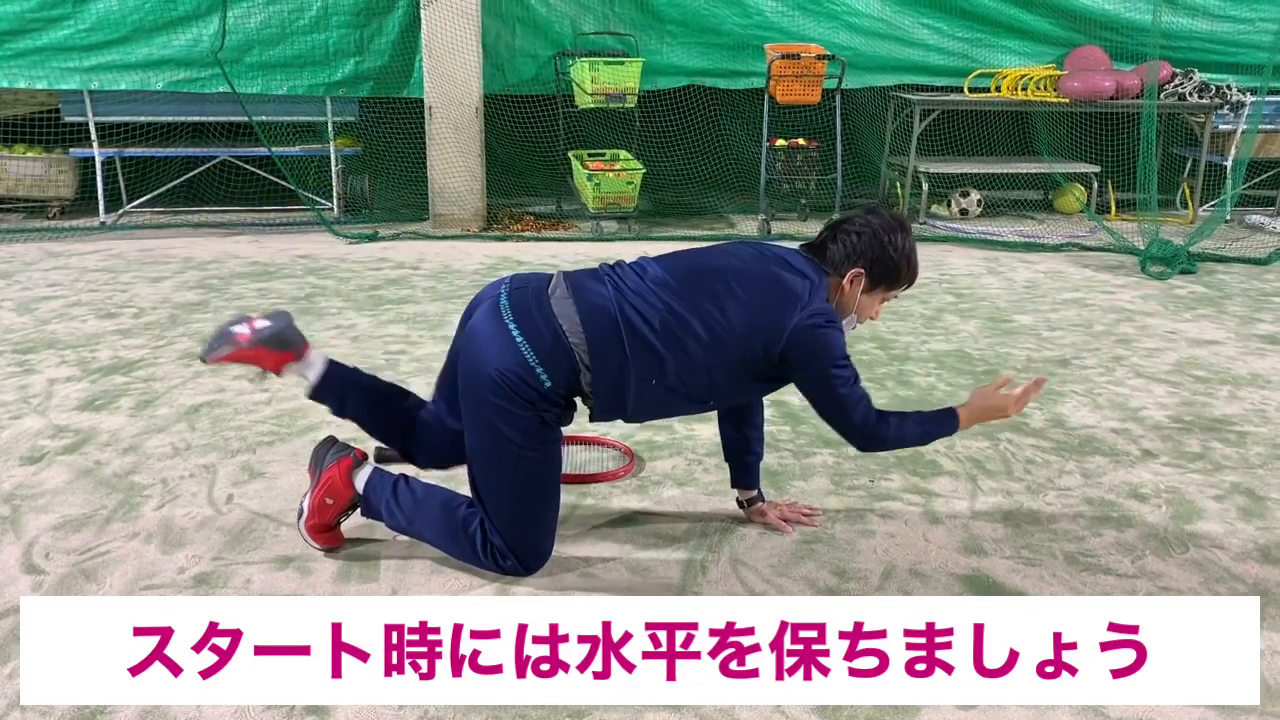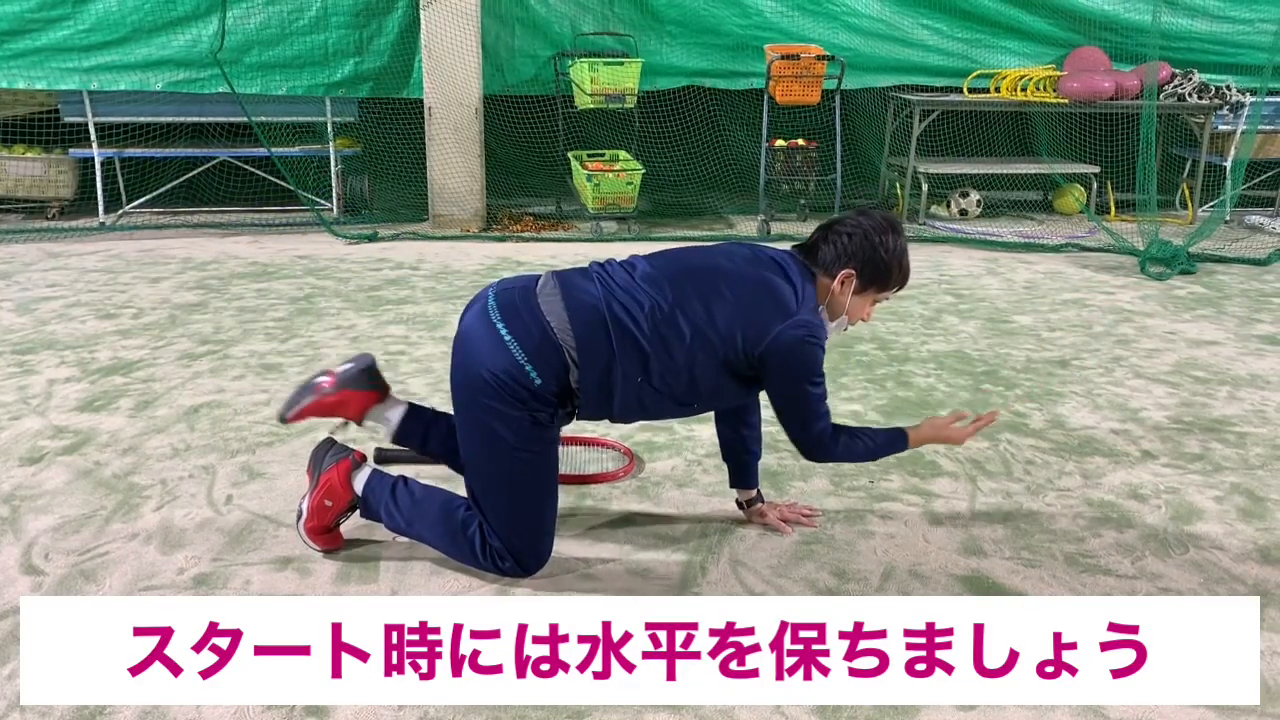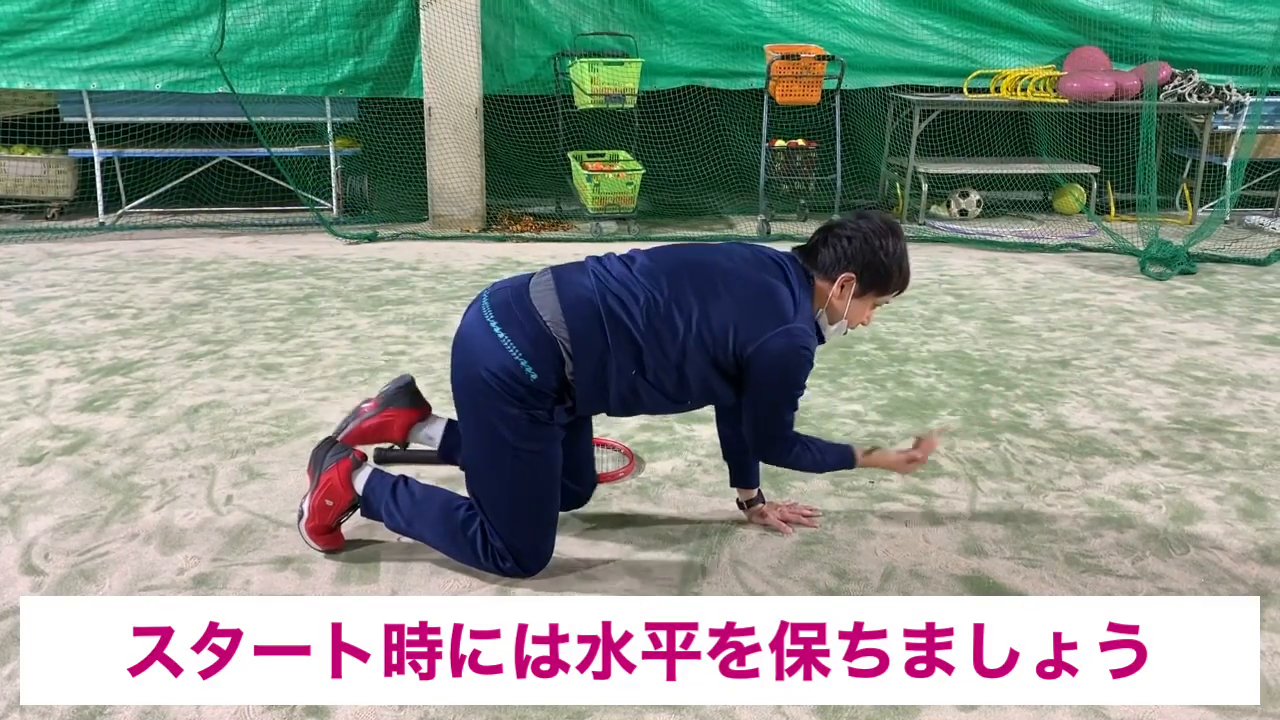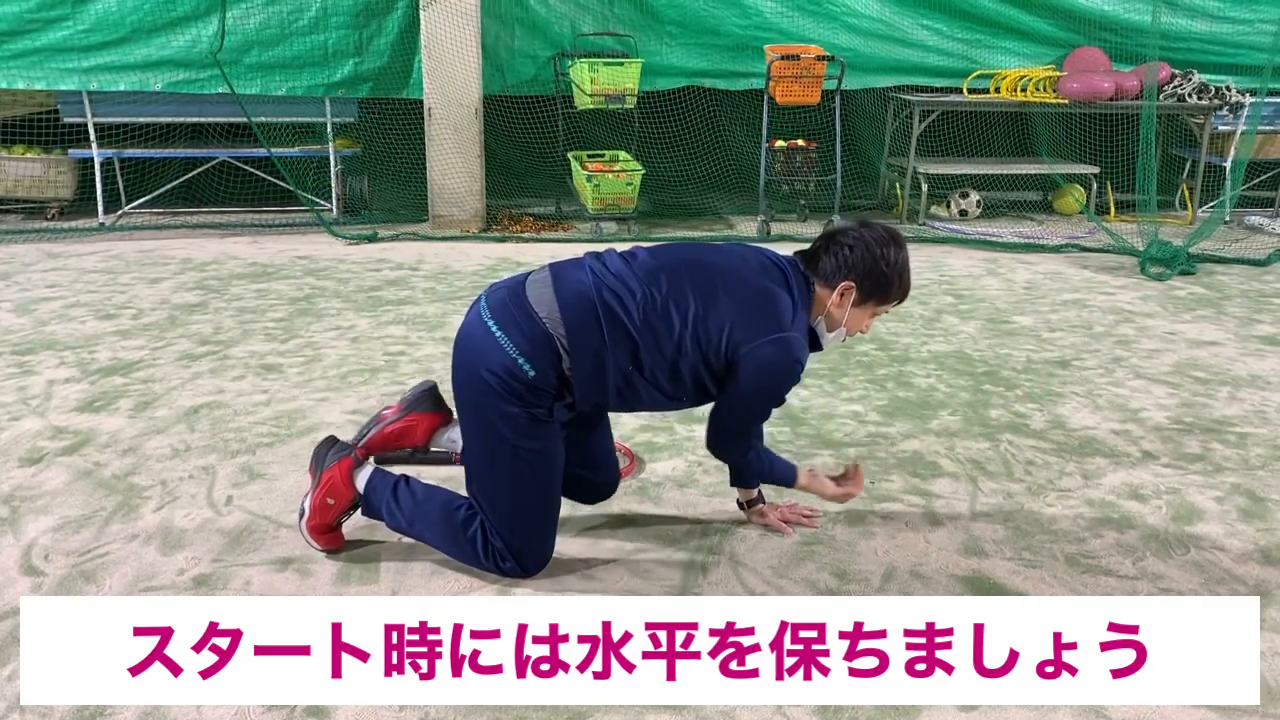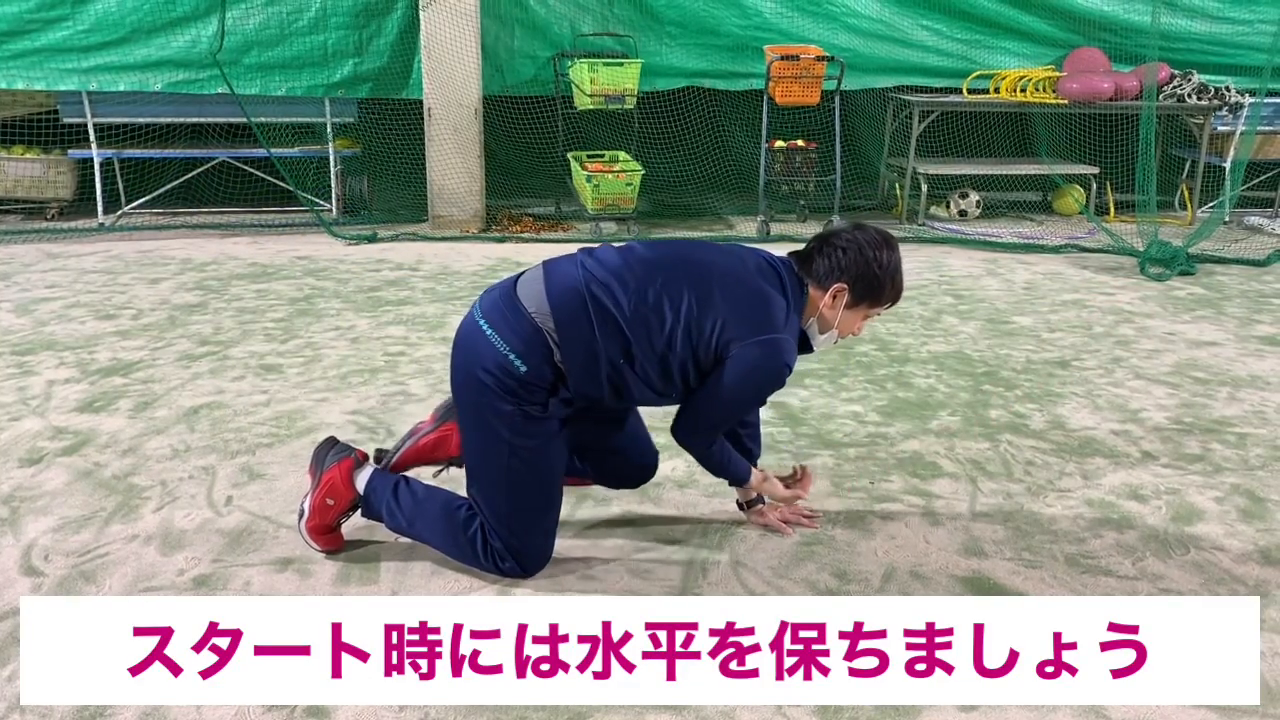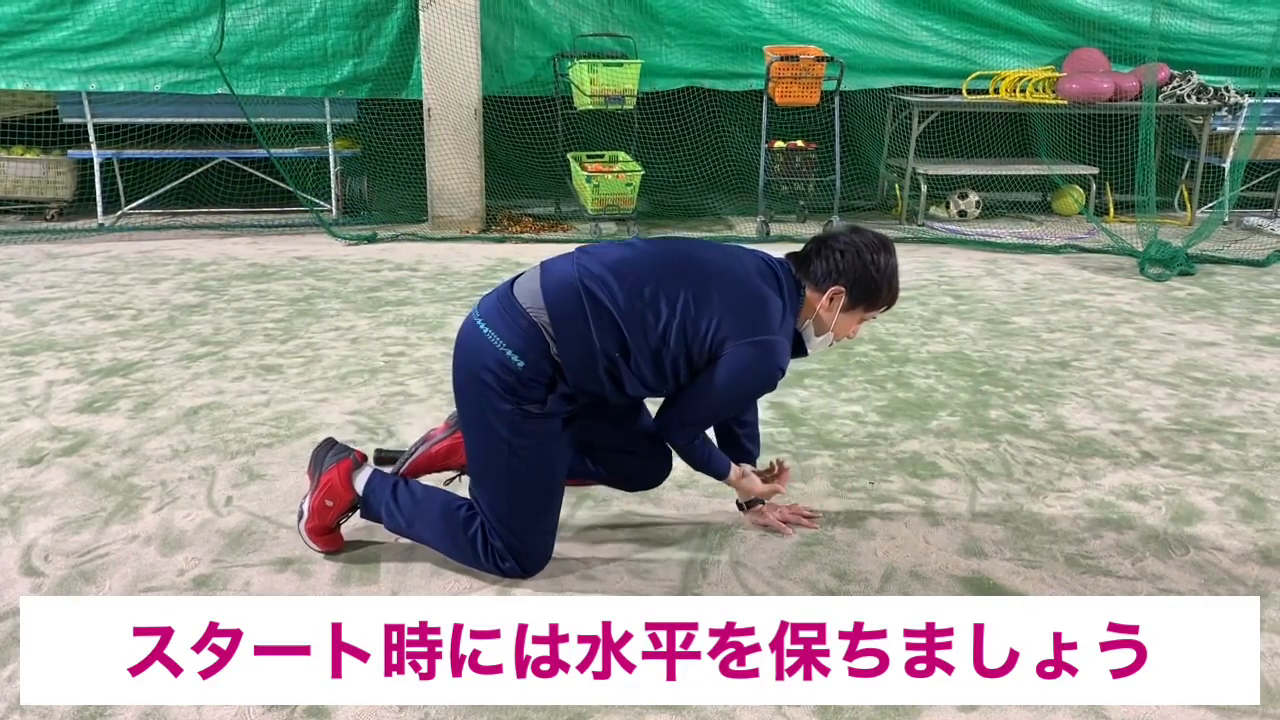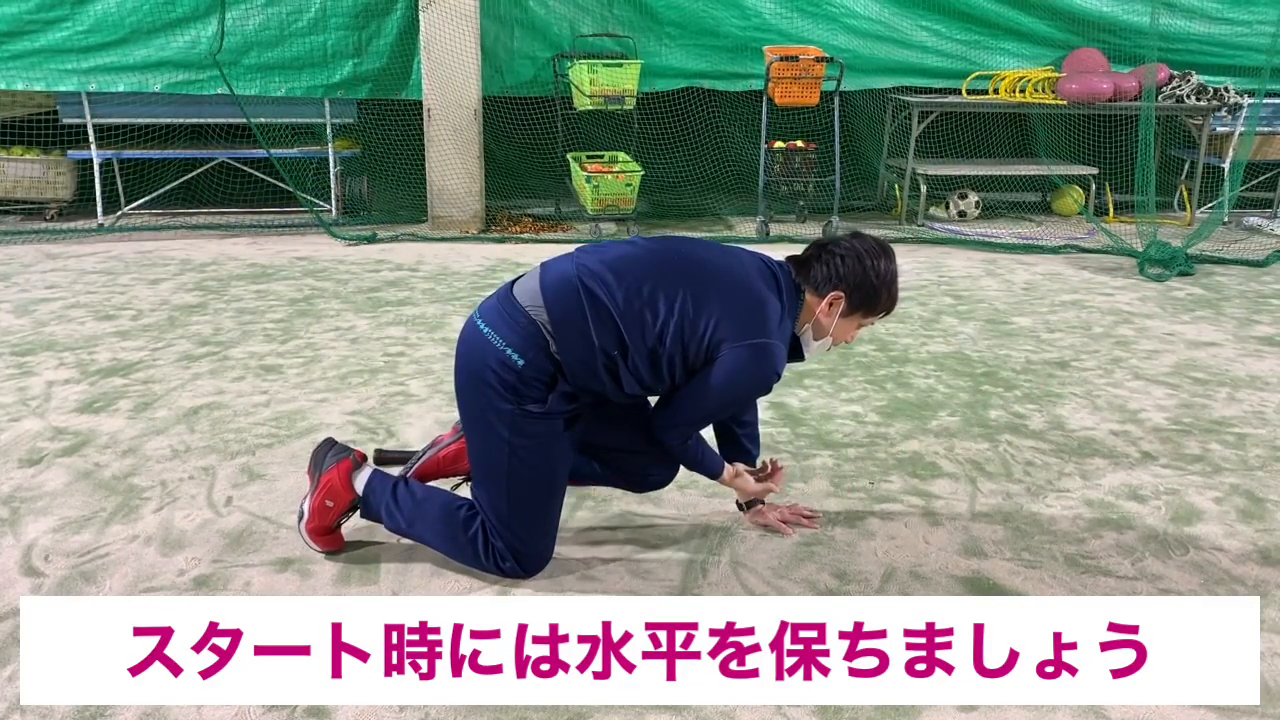
dt=0.2s
person 1, frame 1
left shoulder: (768, 266)
right shoulder: (808, 322)
left elbow: (739, 383)
right elbow: (867, 429)
left wrist: (752, 496)
right wrist: (968, 415)
left hip: (515, 310)
right hip: (525, 368)
left knee: (432, 439)
right knee: (515, 550)
left ankle: (291, 356)
right ankle: (355, 481)
person 1, frame 2
left shoulder: (764, 270)
right shoulder: (794, 331)
left elbow: (735, 388)
right elbow: (818, 441)
left wrist: (750, 496)
right wrist: (920, 436)
left hip: (510, 313)
right hip: (517, 366)
left knee: (498, 473)
right knee: (515, 552)
left ankle: (372, 402)
right ankle: (354, 482)
person 1, frame 3
left shoulder: (766, 270)
right shoulder: (787, 339)
left elbow: (735, 394)
right elbow: (773, 442)
left wrist: (752, 498)
right wrist: (872, 457)
left hip: (512, 316)
right hip: (517, 363)
left knee: (570, 490)
right knee: (517, 553)
left ankle: (416, 422)
right ankle: (355, 481)
person 1, frame 4
left shoulder: (770, 274)
right shoulder: (780, 346)
left elbow: (732, 394)
right elbow: (729, 440)
left wrist: (752, 498)
right wrist: (807, 482)
left hip: (517, 317)
right hip: (515, 361)
left knee: (596, 484)
right knee: (517, 555)
left ankle: (440, 426)
right ankle: (356, 480)
person 1, frame 5
left shoulder: (766, 276)
right shoulder: (770, 346)
left elbow: (730, 397)
right elbow: (695, 431)
left wrist: (751, 498)
right wrist: (758, 483)
left hip: (516, 324)
right hip: (511, 361)
left knee: (634, 467)
right knee: (517, 556)
left ankle: (465, 437)
right ankle: (356, 482)
person 1, frame 6
left shoulder: (763, 277)
right shoulder: (764, 346)
left elbow: (729, 399)
right elbow: (679, 425)
left wrist: (751, 498)
right wrist: (737, 476)
left hip: (529, 331)
right hip: (512, 359)
left knee: (647, 466)
right knee: (517, 555)
left ankle: (474, 445)
right ankle: (354, 483)
person 1, frame 7
left shoulder: (765, 279)
right shoulder: (760, 349)
left elbow: (731, 401)
right elbow: (672, 425)
left wrist: (752, 498)
right wrist: (729, 475)
left hip: (535, 336)
right hip: (514, 360)
left knee: (653, 467)
right knee: (517, 555)
left ankle: (482, 449)
right ankle: (356, 482)
